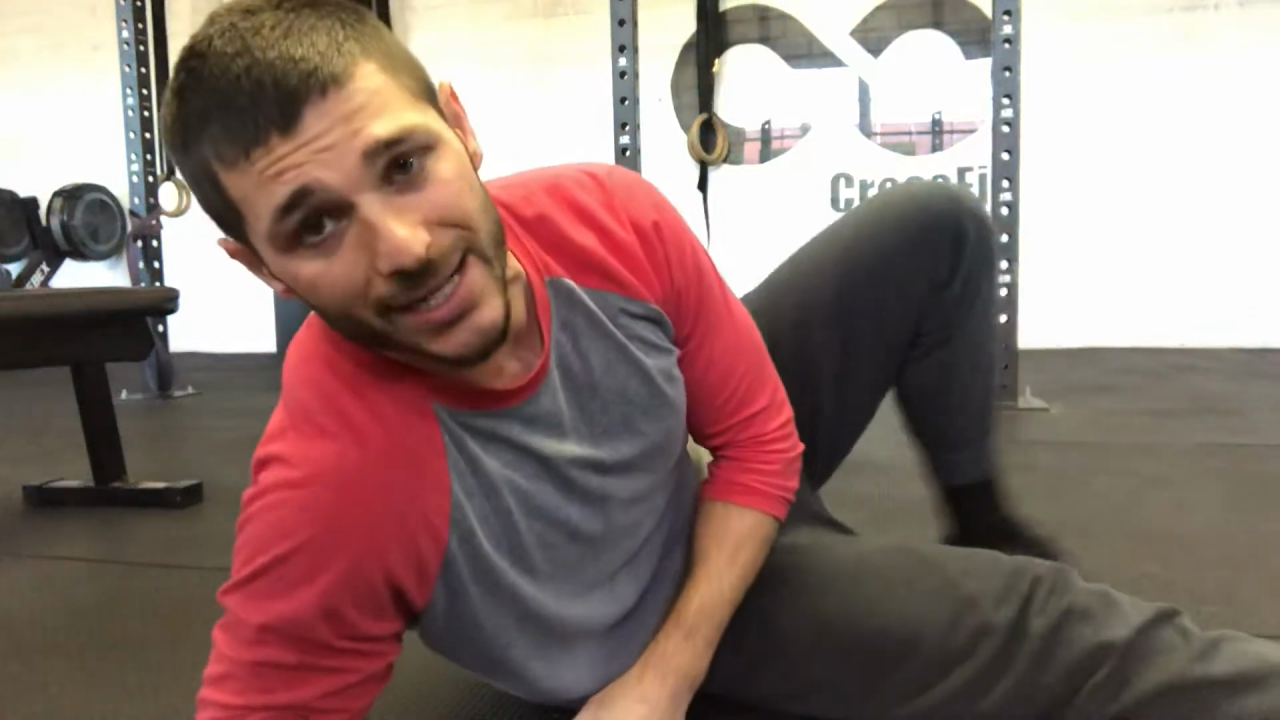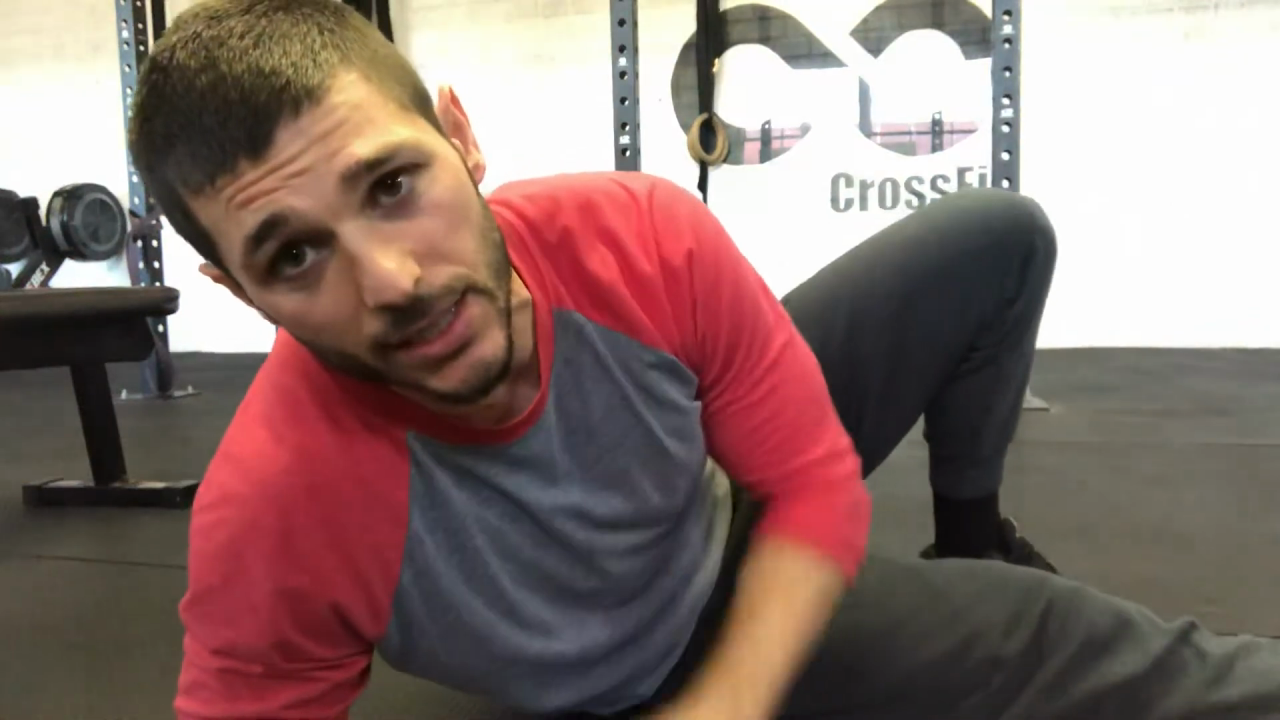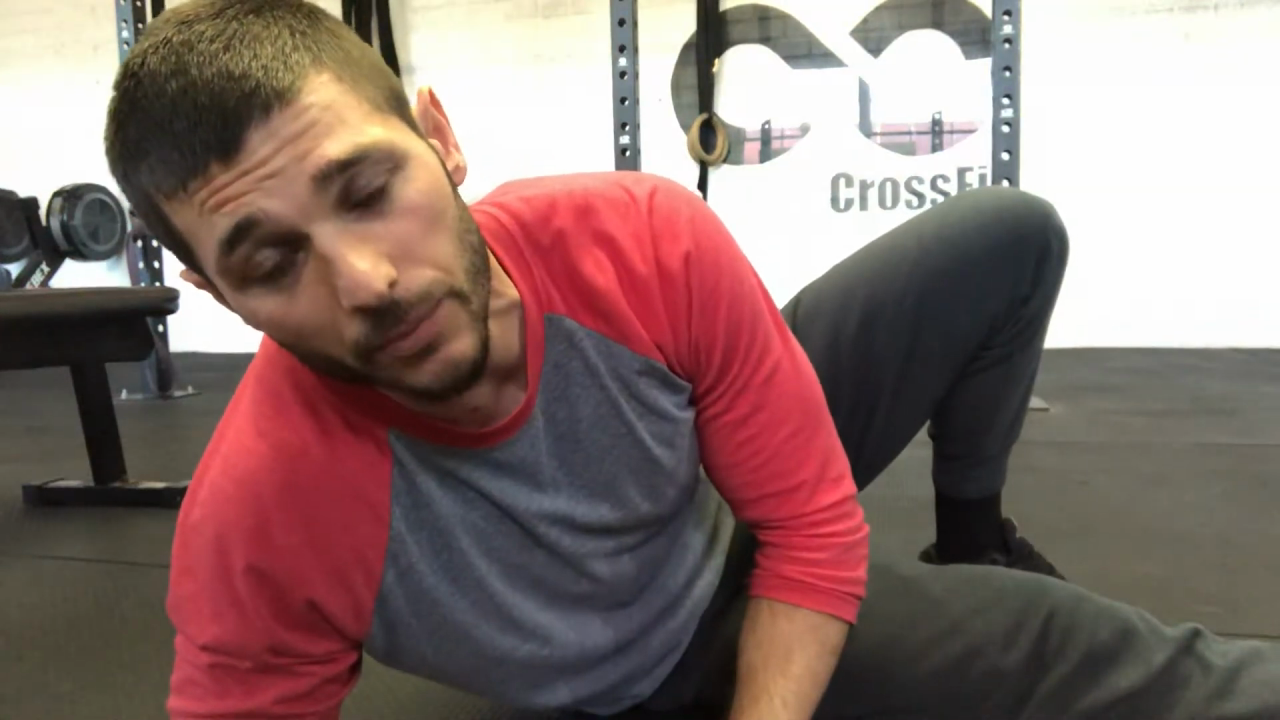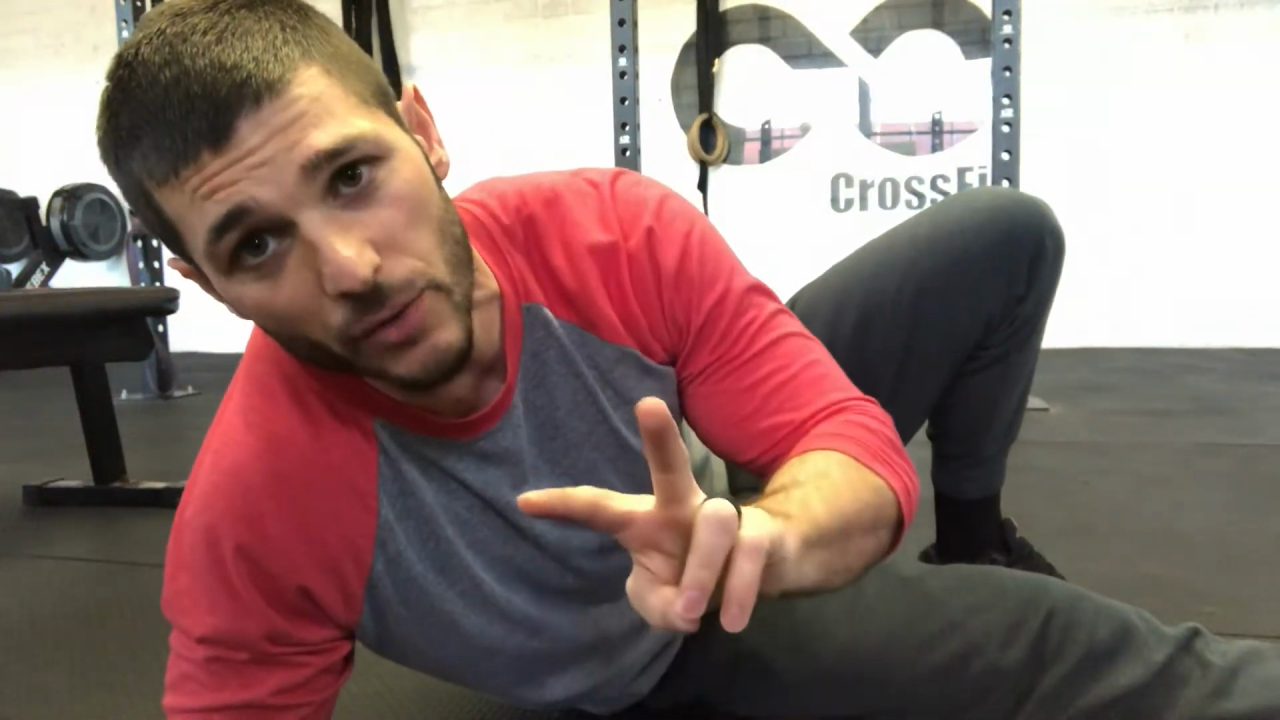
dt=1s
person 1, frame 1
left shoulder: (606, 216)
right shoulder: (322, 492)
left elbow: (757, 443)
left hip: (723, 501)
right hip: (657, 609)
left knee: (932, 226)
left ankle: (980, 524)
person 1, frame 2
left shoulder: (642, 235)
right shoulder: (272, 517)
left elbow: (816, 482)
left hip: (746, 531)
left knee: (1001, 238)
left ankle: (971, 536)
person 1, frame 3
left shoulder: (646, 240)
right shoulder: (256, 525)
left elbow: (812, 527)
left hip: (754, 517)
left knee: (1010, 239)
left ankle: (973, 543)
person 1, frame 4
left shoulder: (616, 232)
right shoulder: (249, 516)
left elbow: (854, 448)
left wrist: (762, 534)
left hip: (720, 495)
left knee: (1005, 238)
left ankle: (973, 540)
